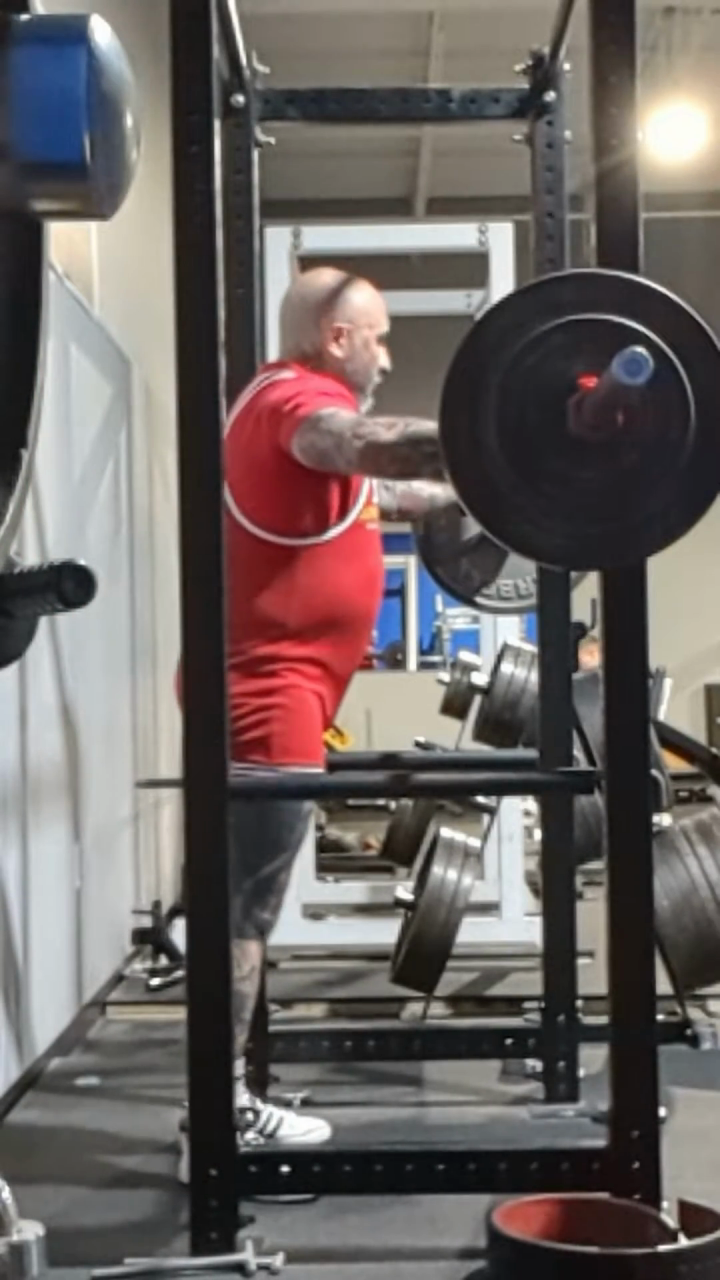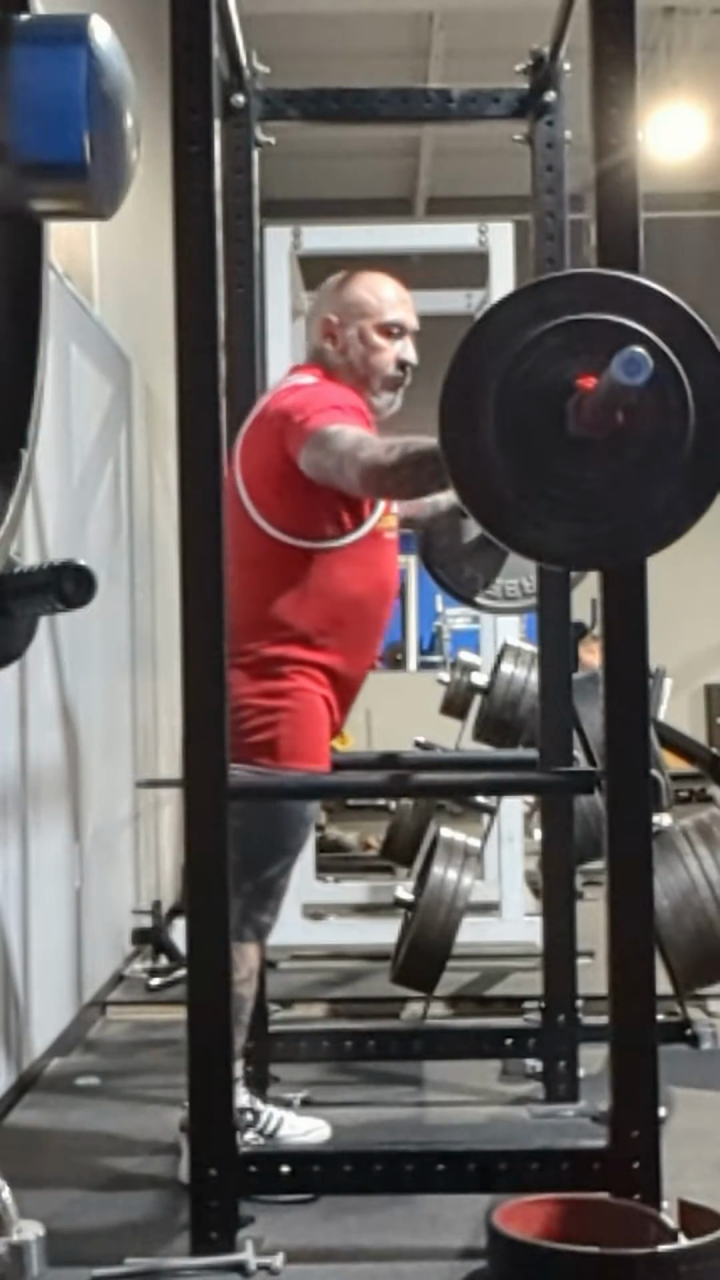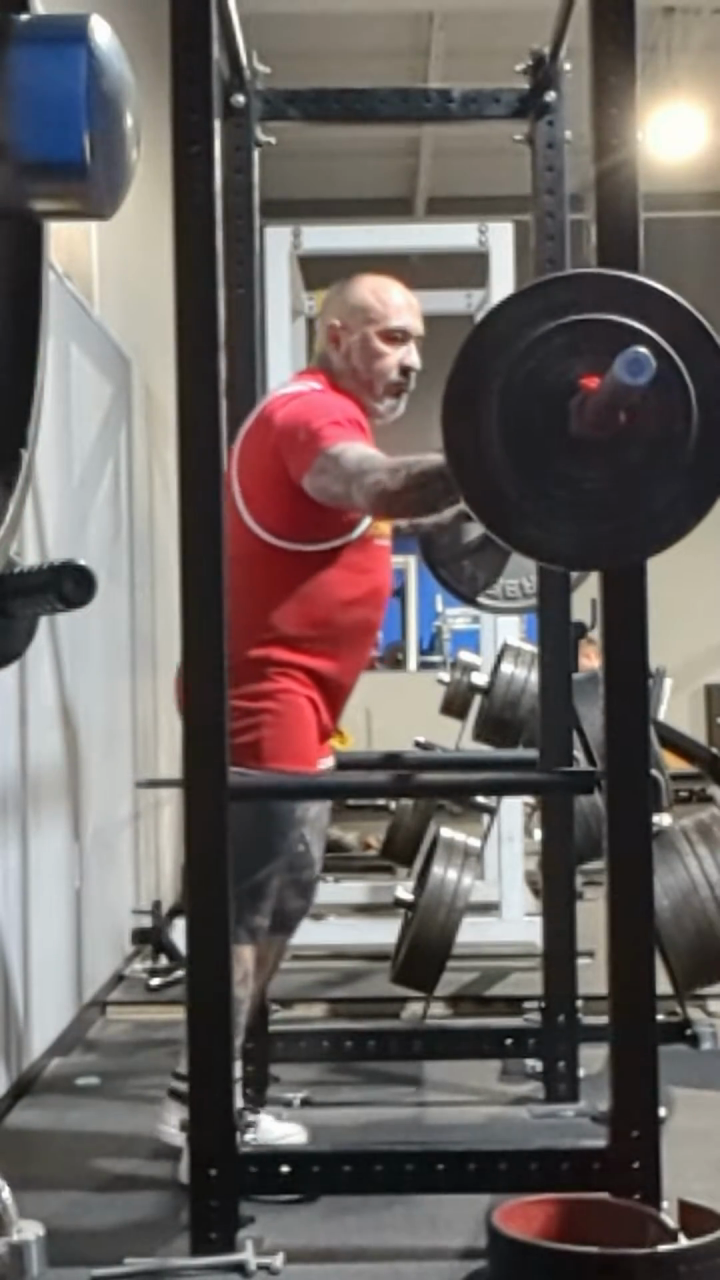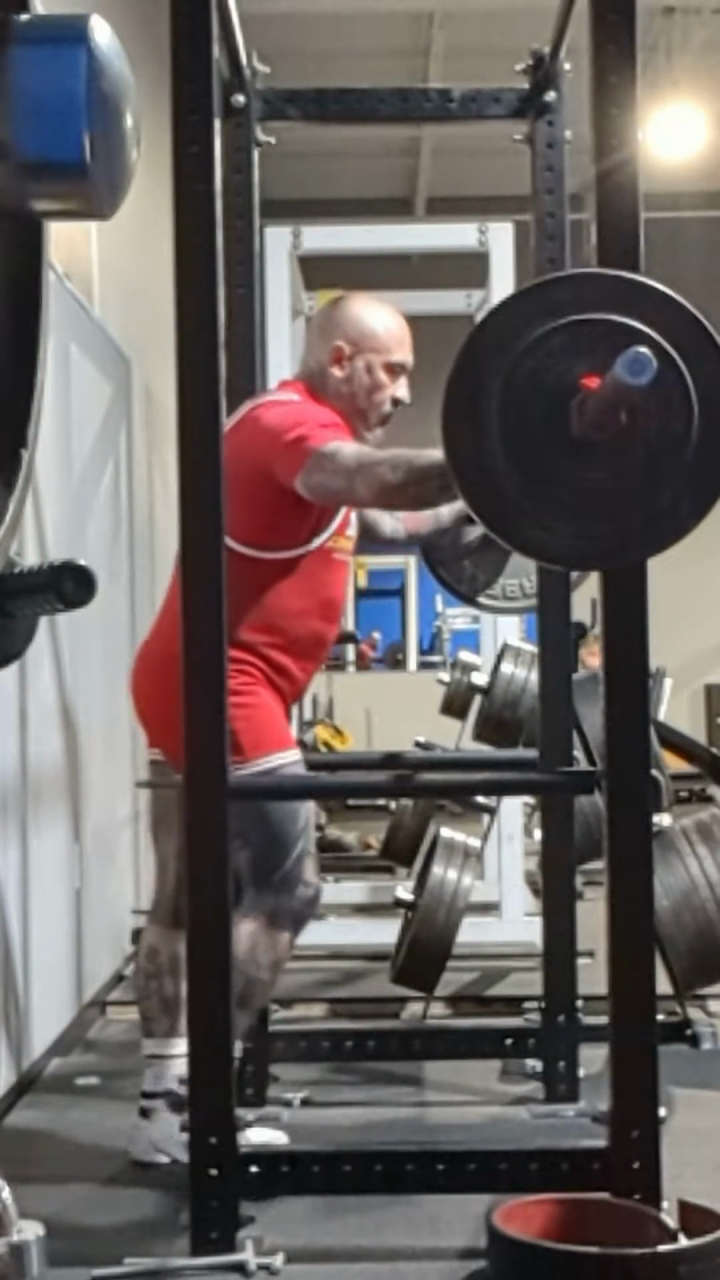
dt=0.4s
person 1, frame 1
left shoulder: (296, 407)
right shoulder: (297, 396)
left elbow: (374, 490)
right elbow: (374, 446)
left hip: (271, 692)
right hip: (265, 693)
left knee: (247, 906)
right knee: (245, 909)
left ankle: (225, 1103)
right ankle: (219, 1121)
person 1, frame 2
left shoulder: (323, 412)
right shoulder: (315, 402)
left elbow: (385, 500)
right elbow: (373, 468)
left hip: (279, 693)
right hip: (273, 693)
left knee: (249, 908)
right knee: (245, 910)
left ankle: (225, 1104)
person 1, frame 3
left shoulder: (324, 418)
right shoulder: (313, 412)
left elbow: (385, 505)
right elbow: (383, 489)
left hip: (276, 697)
right hip: (264, 695)
left knee: (280, 901)
right knee: (246, 912)
person 1, frame 4
left shoulder: (302, 430)
right shoulder: (290, 422)
left elbow: (378, 511)
right elbow: (373, 474)
left hip: (203, 694)
right hip: (220, 692)
left knee: (186, 904)
right knee: (287, 891)
left ankle: (167, 1104)
right ankle: (181, 1081)
